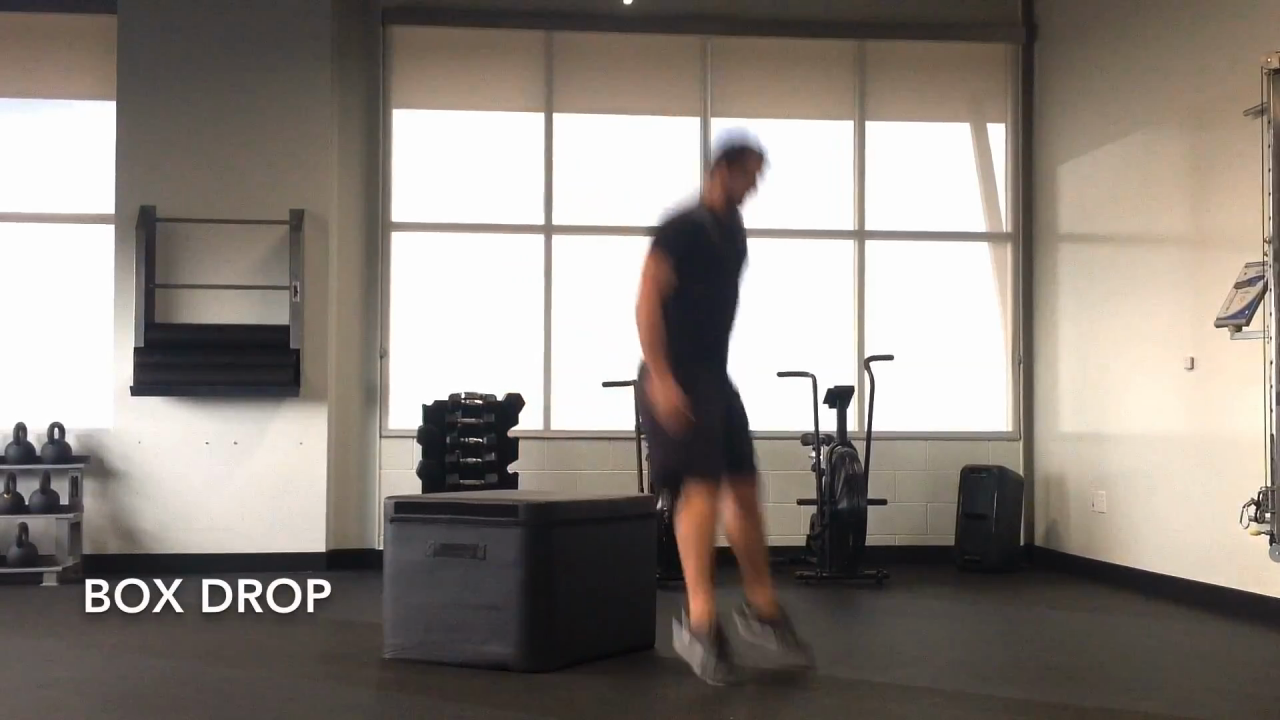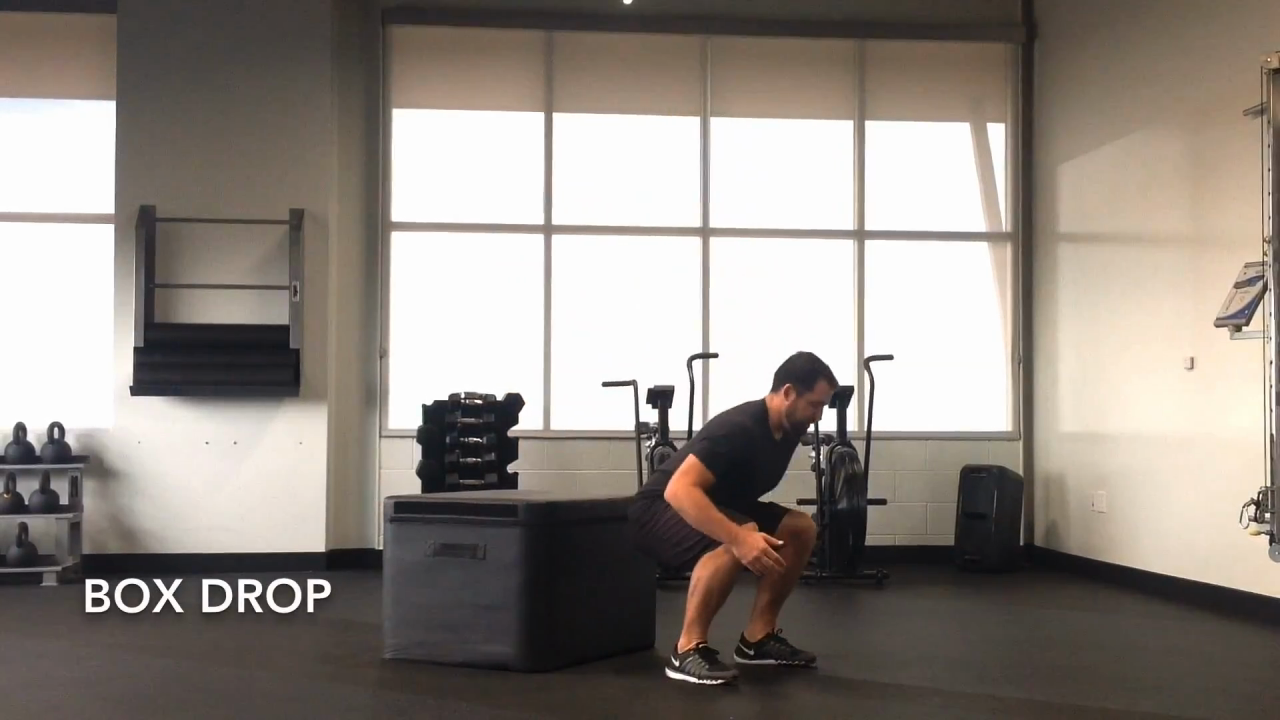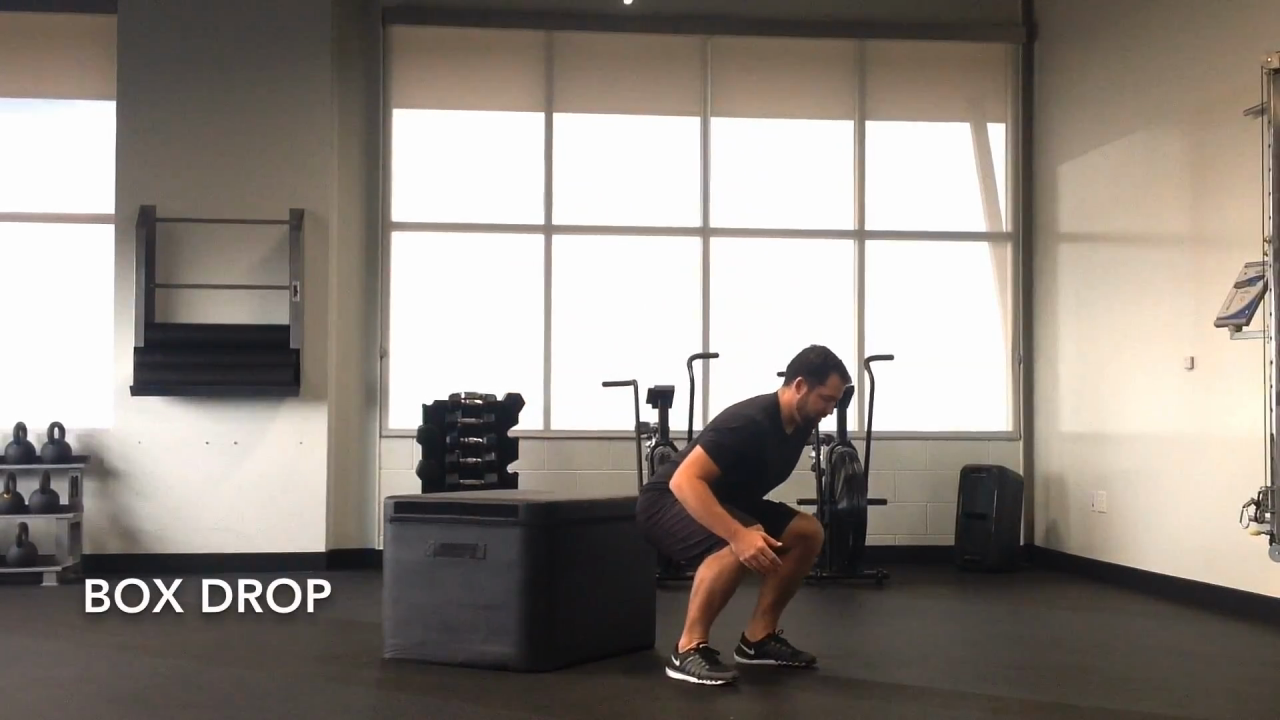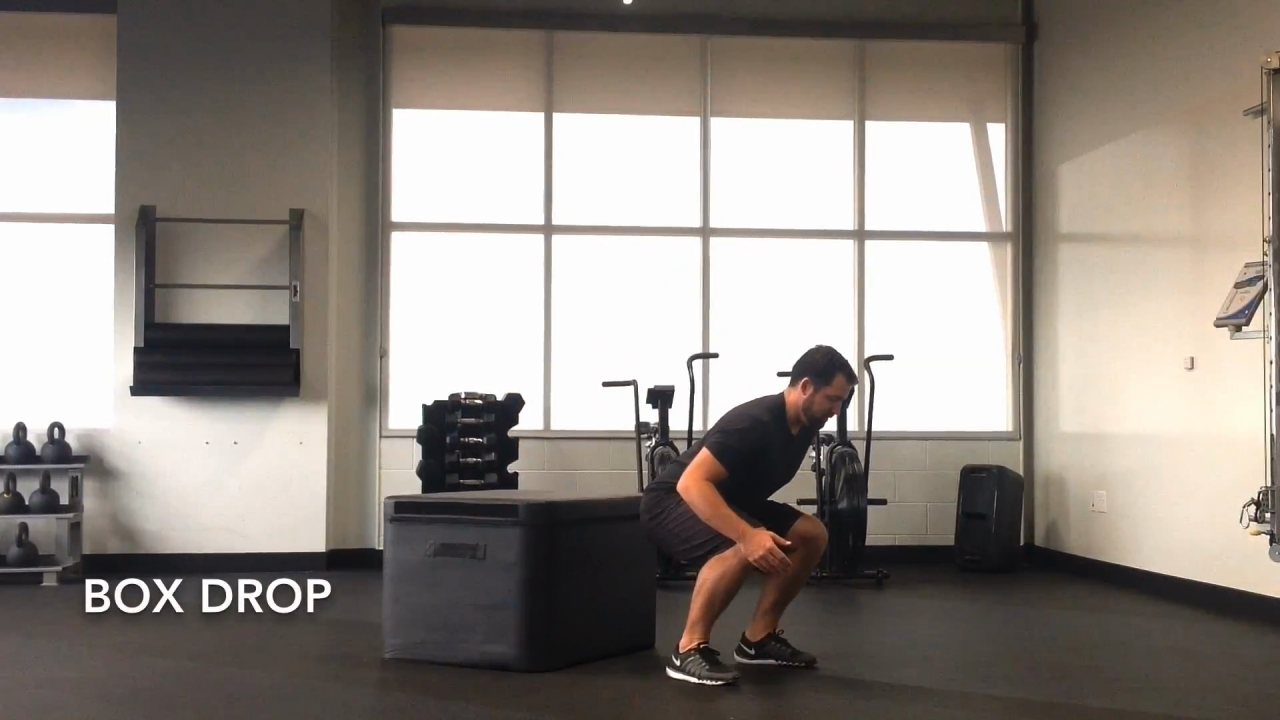
dt=0.4s
person 1, frame 1
left shoulder: (735, 231)
right shoulder: (684, 228)
right elbow: (648, 302)
left wrist: (713, 383)
right wrist: (659, 379)
left hip: (708, 376)
right hip: (676, 382)
left knee: (744, 486)
right knee: (700, 489)
left ankle: (761, 611)
right ankle: (700, 624)
person 1, frame 2
left shoulder: (788, 430)
right shoulder: (738, 430)
right elbow: (679, 491)
right wrist: (739, 538)
right hip: (659, 510)
left knee: (801, 529)
right knee: (737, 542)
left ankle: (758, 638)
right ankle: (688, 650)
person 1, frame 3
left shoulder: (801, 424)
right shoulder: (748, 422)
right elbow: (683, 481)
right wrist: (738, 535)
right hip: (668, 503)
left knee: (808, 532)
right knee: (742, 545)
left ankle: (758, 637)
right ankle: (689, 649)
person 1, frame 4
left shoulder: (805, 426)
right shoulder: (753, 423)
right elbow: (691, 483)
right wrist: (748, 535)
right hip: (672, 504)
left knee: (811, 534)
right knee: (745, 550)
left ankle: (758, 638)
right ankle: (689, 649)
